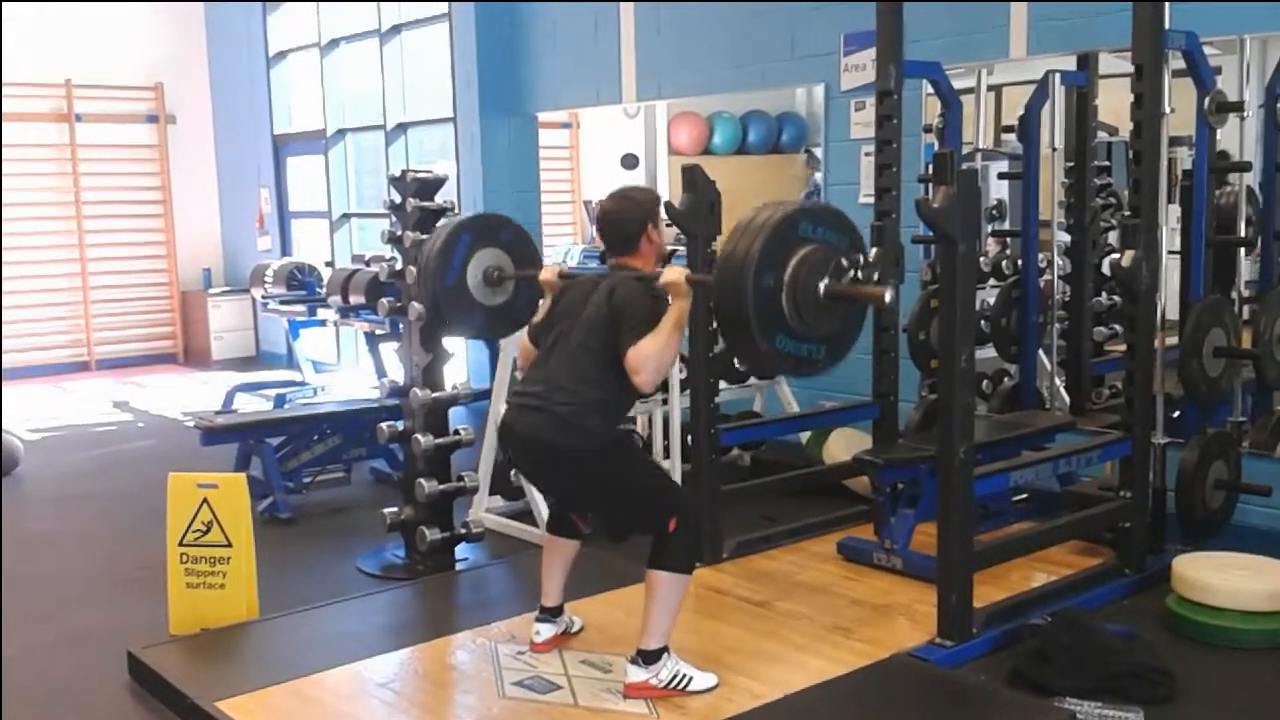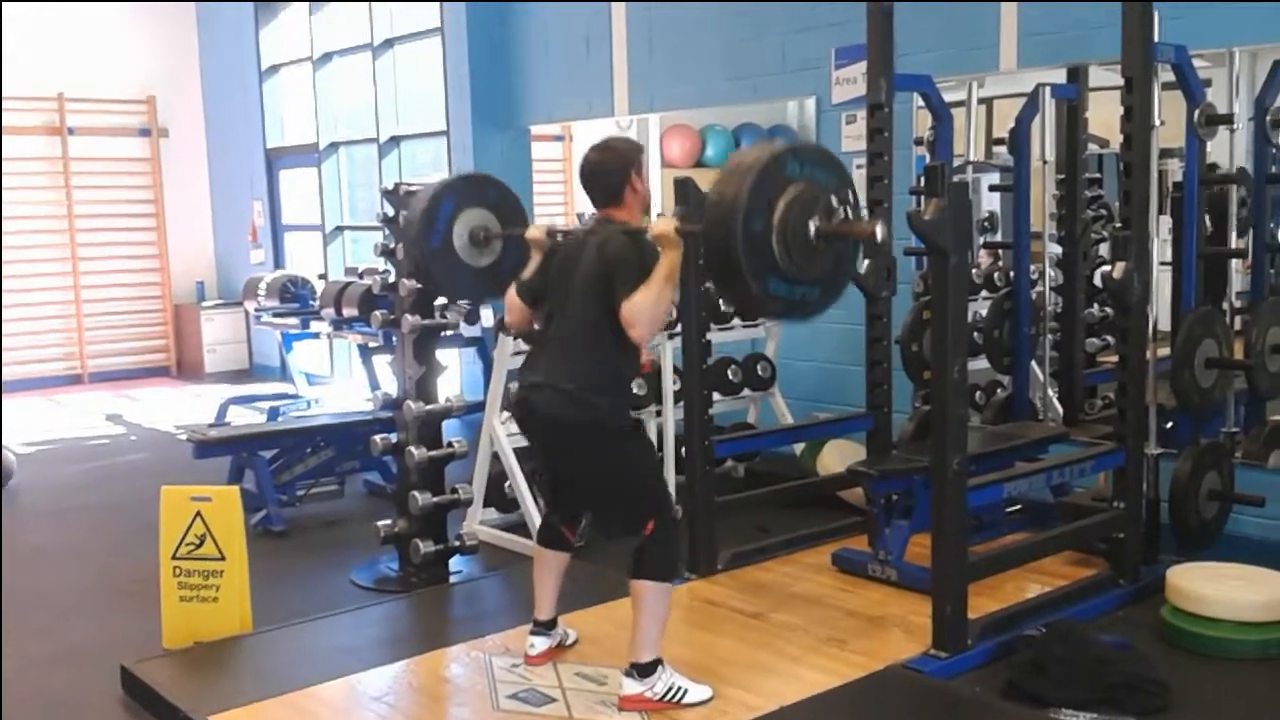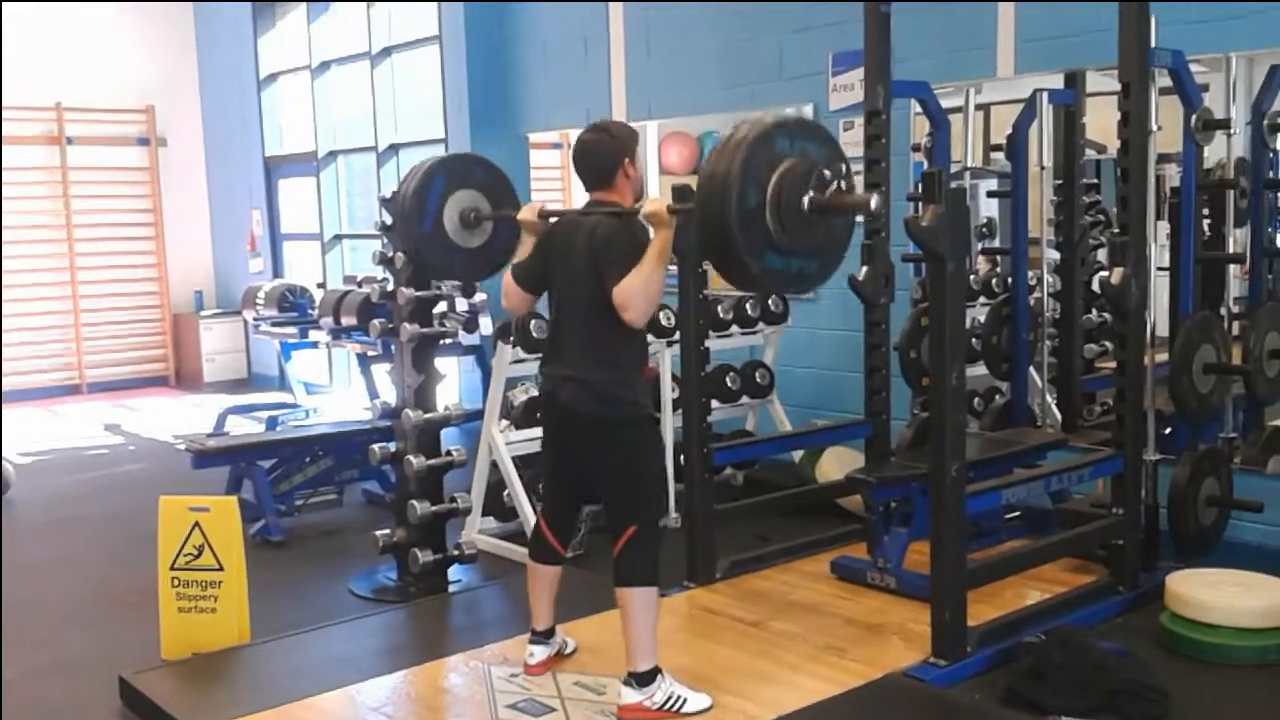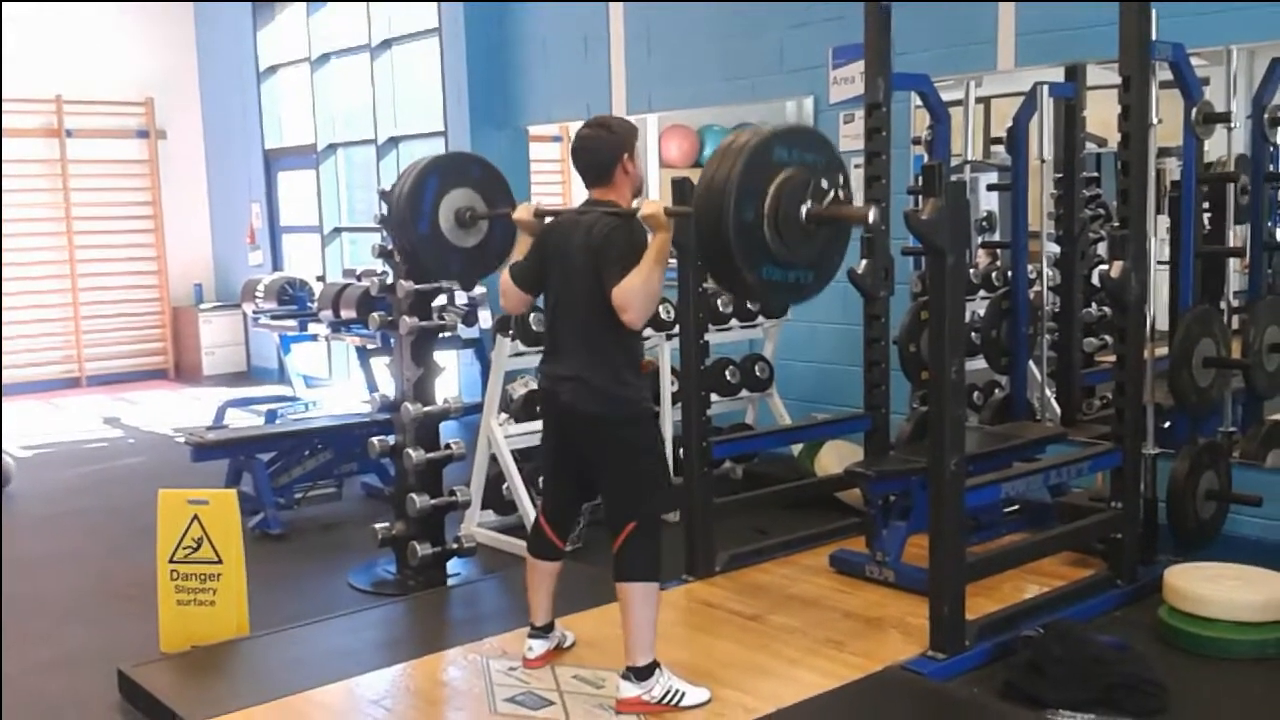
dt=0.2s
person 1, frame 1
left shoulder: (578, 287)
right shoulder: (640, 292)
left elbow: (525, 357)
right elbow: (644, 373)
right wrist: (679, 303)
left hip: (518, 429)
right hip: (570, 437)
left knee: (572, 501)
right knee: (676, 523)
left ankle: (549, 621)
right ankle: (650, 666)
person 1, frame 2
left shoulder: (566, 245)
right shoulder: (629, 246)
left elbow: (515, 316)
right elbow: (640, 325)
left wrist: (537, 255)
right wrist: (670, 255)
left hip: (536, 402)
right hip: (589, 412)
left knee: (563, 514)
right knee: (656, 527)
left ankle: (543, 633)
right ankle: (645, 676)
person 1, frame 3
left shoulder: (559, 230)
right shoulder: (621, 228)
left elbow: (512, 300)
right elbow: (634, 307)
left wrist: (528, 235)
right wrist: (662, 235)
left hip: (561, 396)
right hip: (612, 405)
left knee: (555, 519)
right knee: (637, 534)
left ankle: (541, 642)
person 1, frame 4
left shoulder: (556, 229)
right shoulder: (619, 229)
left elbow: (511, 299)
right elbow: (632, 308)
left wrist: (524, 235)
right wrist: (660, 237)
left hip: (561, 395)
right hip: (613, 404)
left knee: (555, 513)
right knee: (637, 528)
left ankle: (541, 636)
